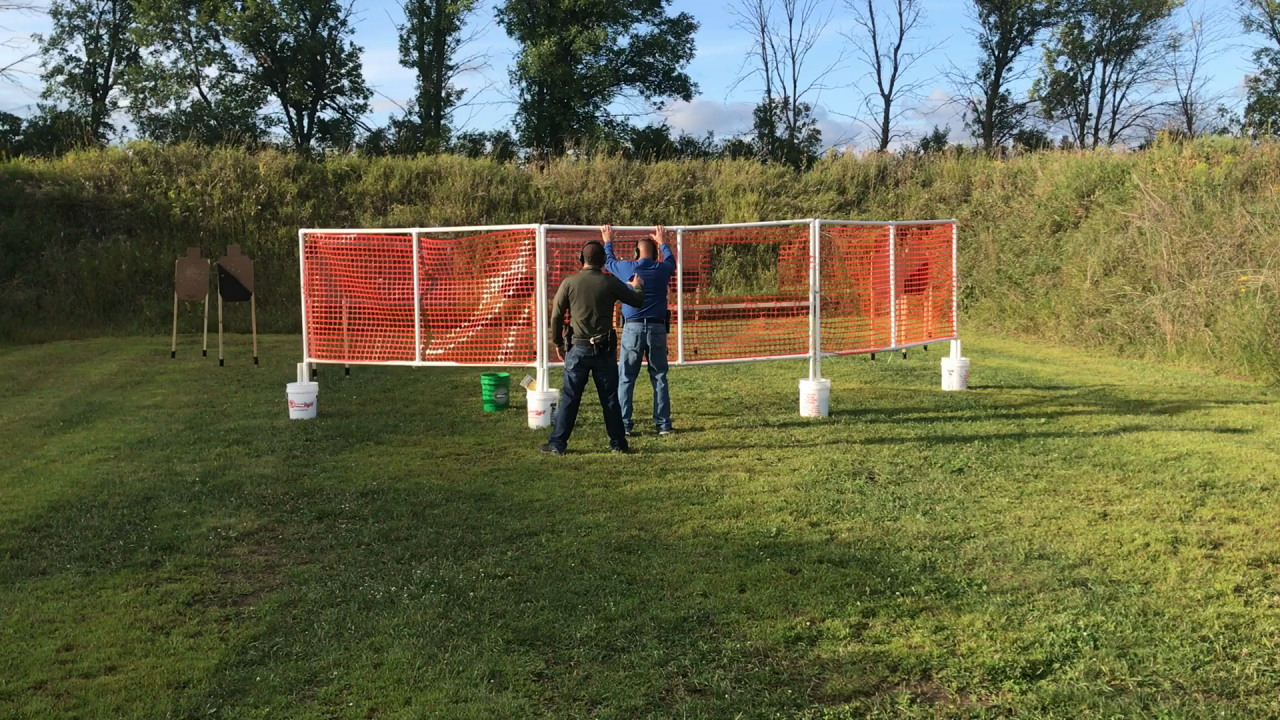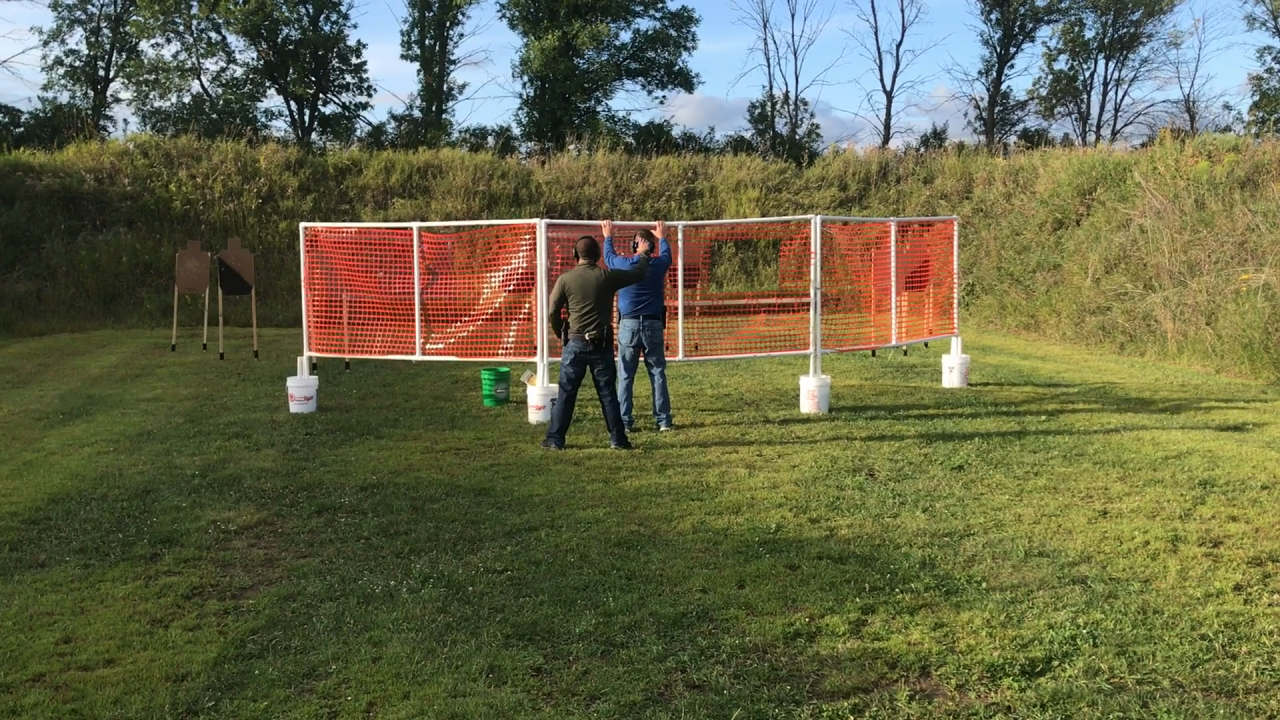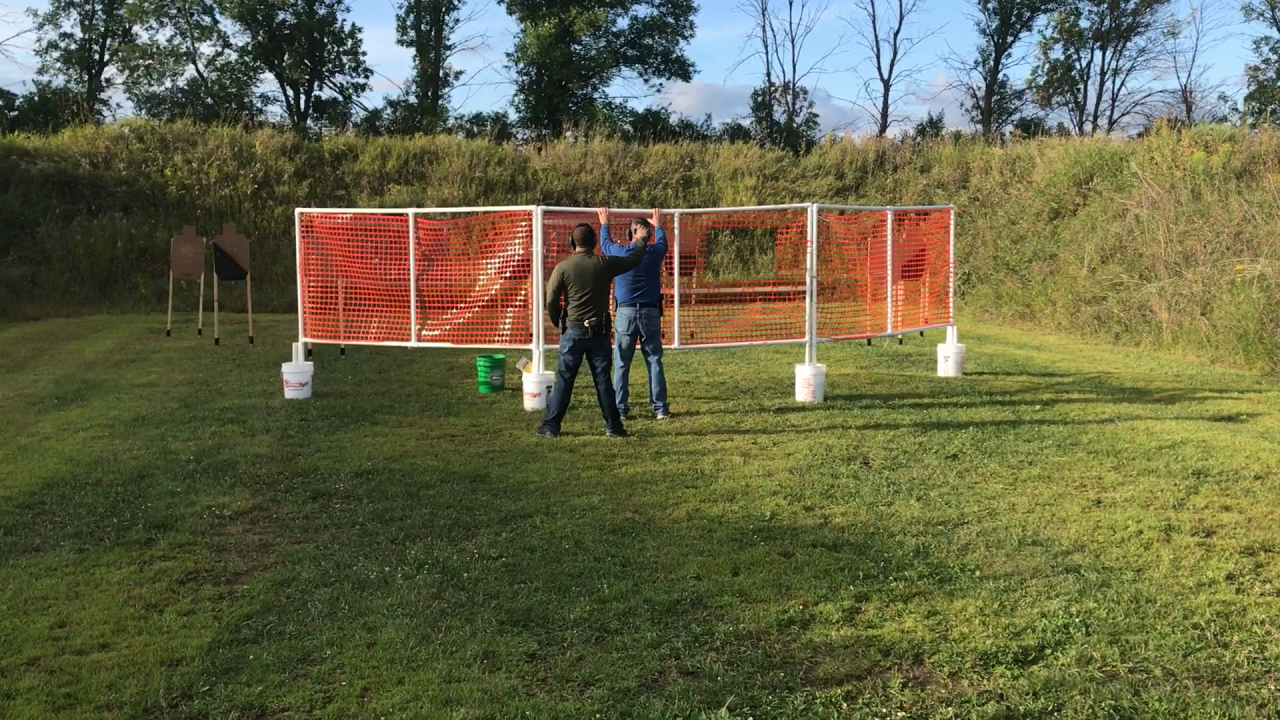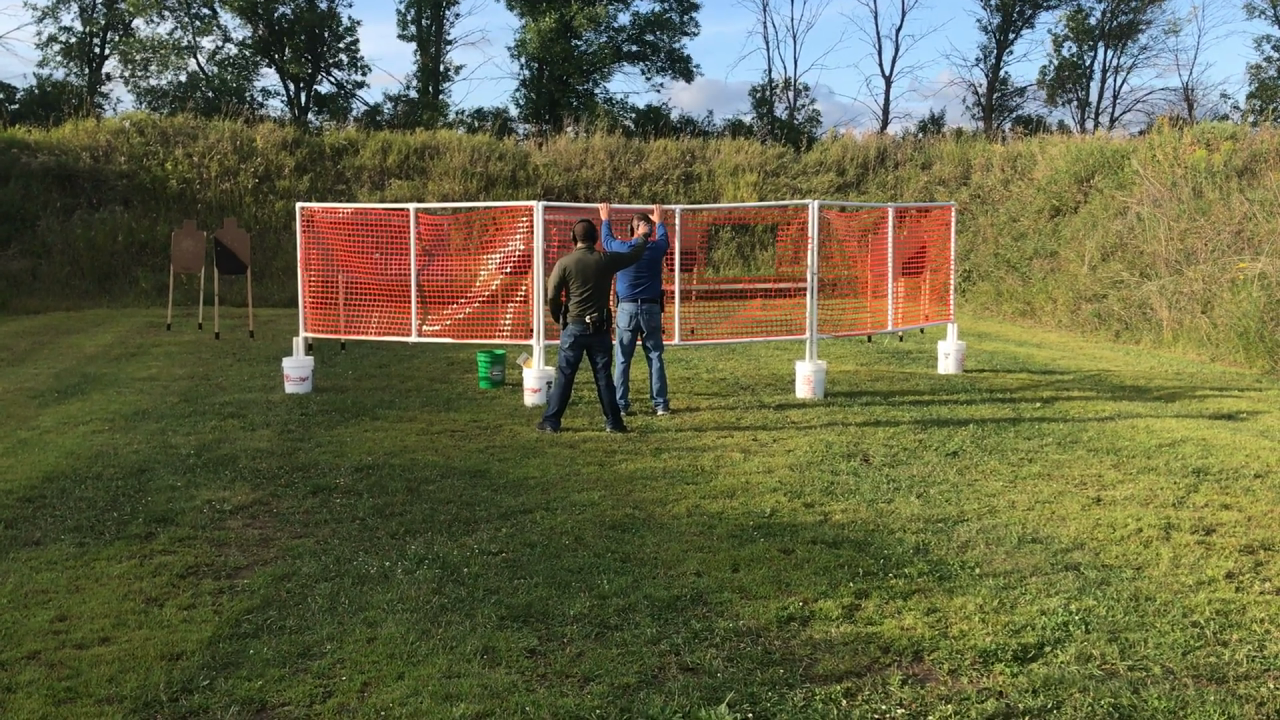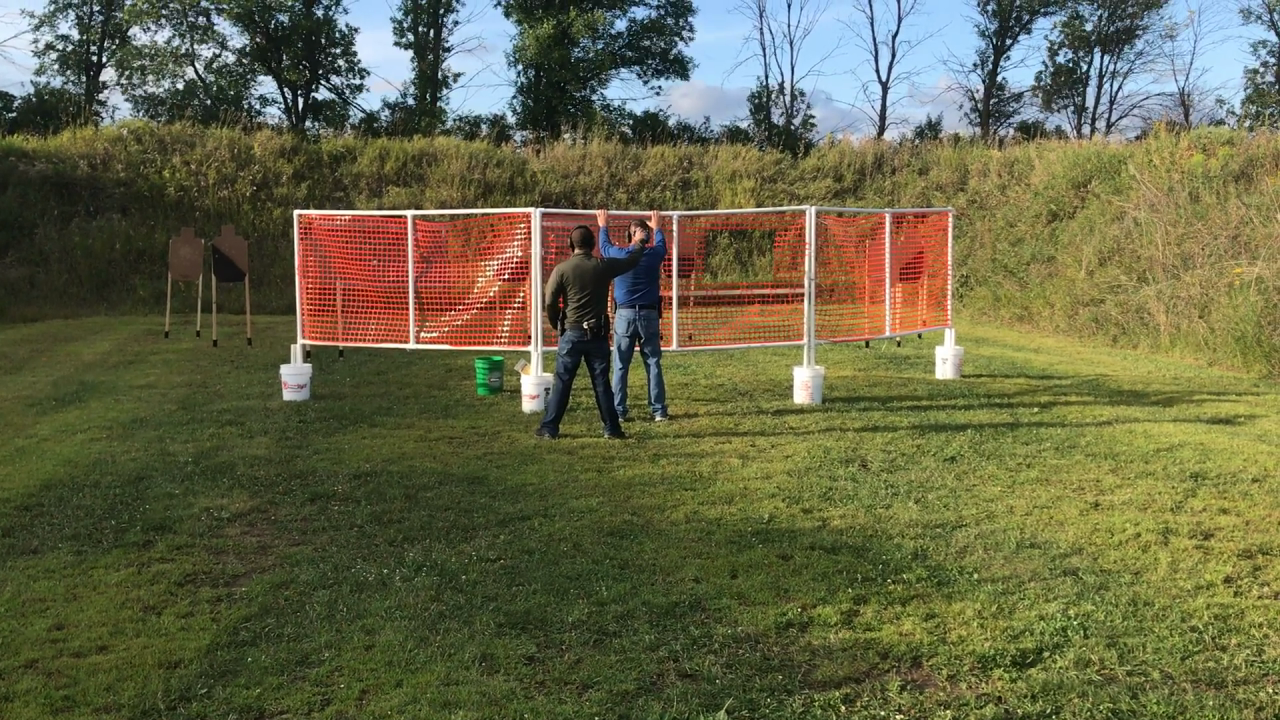
dt=1s
person 1, frame 1
left shoulder: (569, 283)
right shoulder: (610, 282)
left elbow: (556, 316)
right elbow: (637, 301)
left wrist: (558, 343)
right wrist: (638, 287)
left hip: (578, 348)
right hip: (604, 349)
left knee: (569, 398)
right knee: (610, 398)
left ankle: (557, 443)
right ankle: (618, 443)
person 1, frame 2
left shoulder: (565, 279)
right shoulder: (607, 276)
left elbow: (553, 312)
right elbow: (638, 273)
left wrist: (561, 334)
right wrist: (644, 254)
left hip: (575, 343)
right hip: (601, 345)
left knee: (566, 394)
right knee: (608, 394)
left ankle: (555, 439)
right ankle: (618, 439)
person 1, frame 3
left shoulder: (563, 267)
right shoulder: (605, 264)
left elbow: (551, 300)
right elbow: (634, 259)
left wrist: (558, 322)
right wrist: (641, 242)
left hip: (573, 331)
right hip: (599, 332)
left knee: (563, 381)
right knee: (603, 381)
left ankle: (551, 426)
right ankle: (613, 426)
person 1, frame 4
left shoulder: (564, 262)
right shoulder: (606, 260)
left elbow: (552, 296)
right elbow: (635, 254)
left wrist: (559, 318)
right wrist: (643, 238)
left hip: (574, 327)
right hip: (600, 328)
left knee: (564, 376)
right knee: (604, 377)
left ankle: (551, 421)
right ankle: (613, 422)
person 1, frame 5
left shoulder: (561, 269)
right shoulder: (604, 266)
left elbow: (550, 302)
right elbow: (631, 260)
left wrist: (557, 325)
right wrist: (639, 244)
left hip: (572, 333)
right hip: (598, 334)
left knee: (562, 383)
right knee: (602, 383)
left ankle: (549, 428)
right ankle: (611, 428)
person 2, frame 1
left shoulder: (626, 268)
right shoulder: (662, 269)
left elbow: (609, 261)
right elbow: (670, 260)
left wrist: (607, 242)
right wrist: (662, 242)
left hip: (633, 328)
right hip: (657, 327)
left knee: (626, 379)
right knee: (659, 377)
left ankle: (624, 424)
right ankle: (663, 424)
person 2, frame 2
left shoulder: (623, 264)
right shoulder: (658, 264)
left elbow: (608, 256)
right elbow: (666, 254)
left wrist: (608, 237)
right wrist: (662, 237)
left hip: (629, 324)
right hip: (653, 324)
left knee: (626, 376)
right knee: (658, 374)
left ankle: (624, 421)
right ankle: (663, 420)
person 2, frame 3
left shoulder: (620, 252)
right shoulder: (655, 252)
left elbow: (605, 243)
right elbow: (663, 242)
left wrist: (604, 224)
right wrist: (657, 225)
left hip: (626, 312)
right hip: (650, 312)
left knee: (622, 364)
right knee: (655, 362)
left ankle: (620, 409)
right ankle: (660, 408)
person 2, frame 4
left shoulder: (622, 248)
right shoulder: (657, 248)
left elbow: (607, 239)
right elbow: (664, 238)
left wrist: (605, 220)
right wrist: (659, 221)
left hip: (627, 308)
right hip: (651, 308)
left knee: (622, 360)
right knee: (655, 358)
left ankle: (620, 405)
right ankle: (660, 404)
person 2, frame 5
left shoulder: (619, 255)
right shoulder: (654, 254)
left elbow: (604, 246)
right elbow: (661, 244)
left wrist: (603, 226)
right wrist: (657, 228)
left hip: (625, 315)
right hip: (649, 314)
left knee: (620, 366)
right knee: (653, 364)
left ankle: (619, 411)
right ankle: (659, 410)
